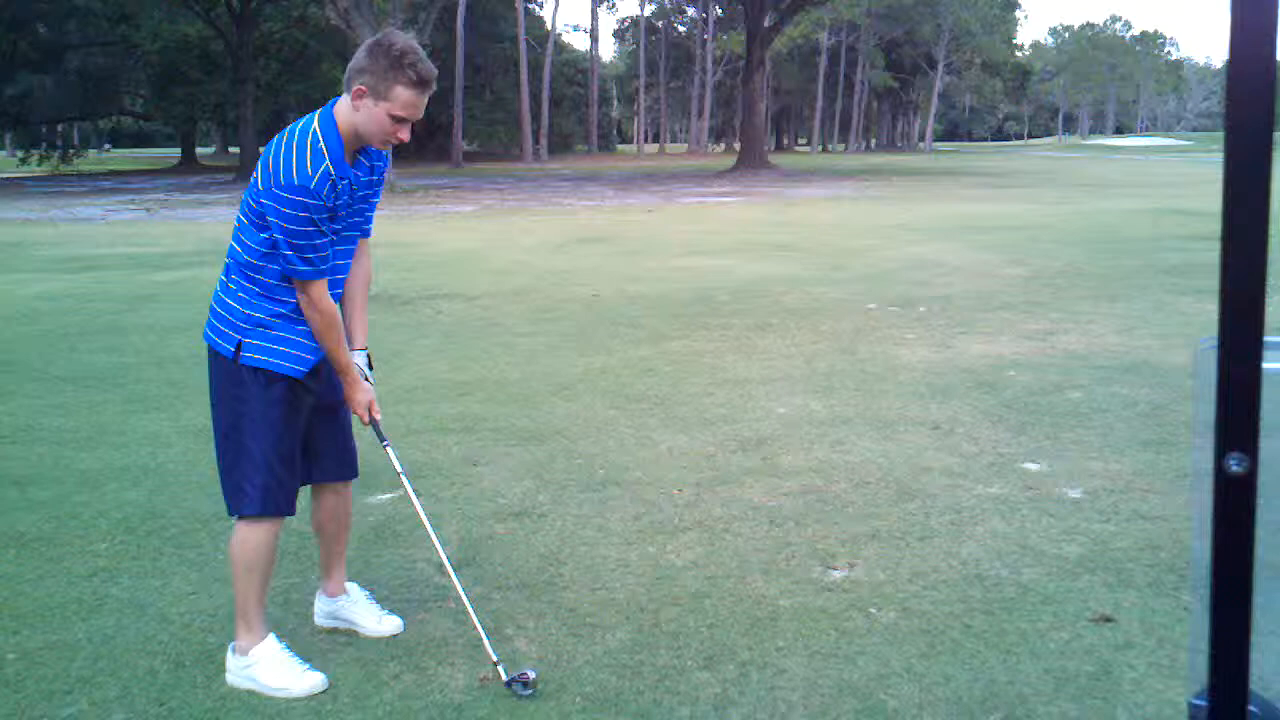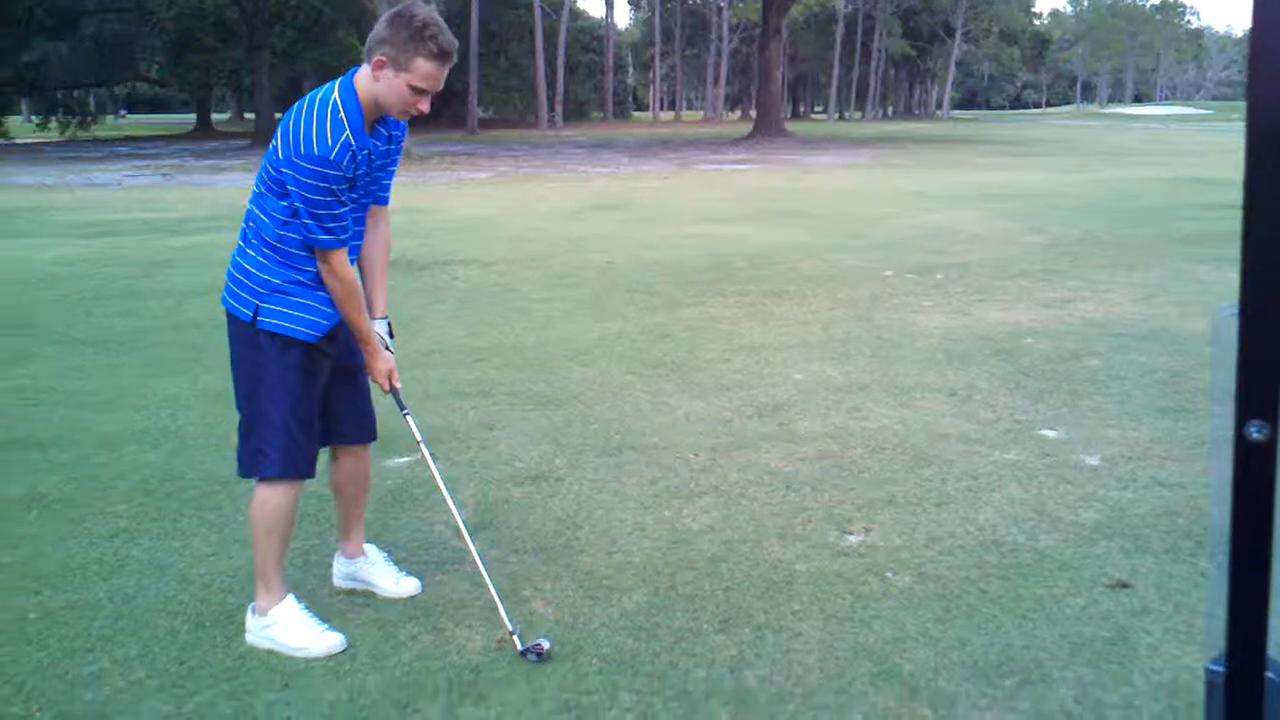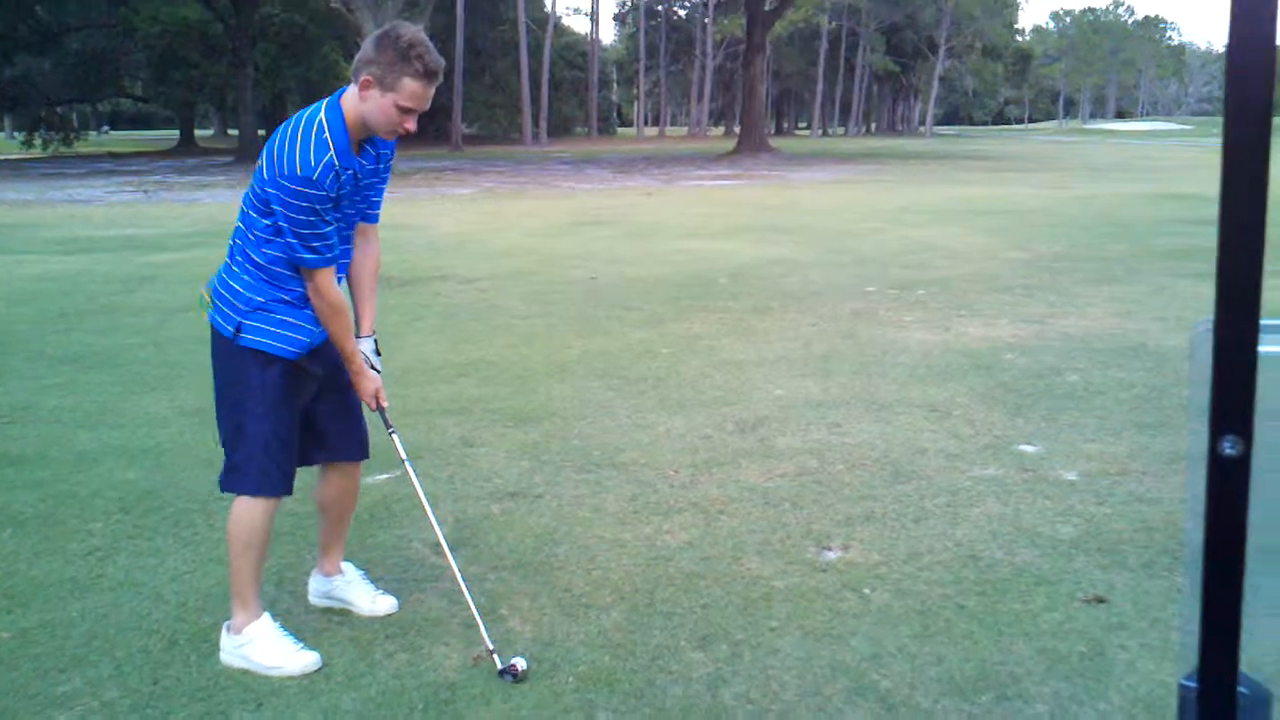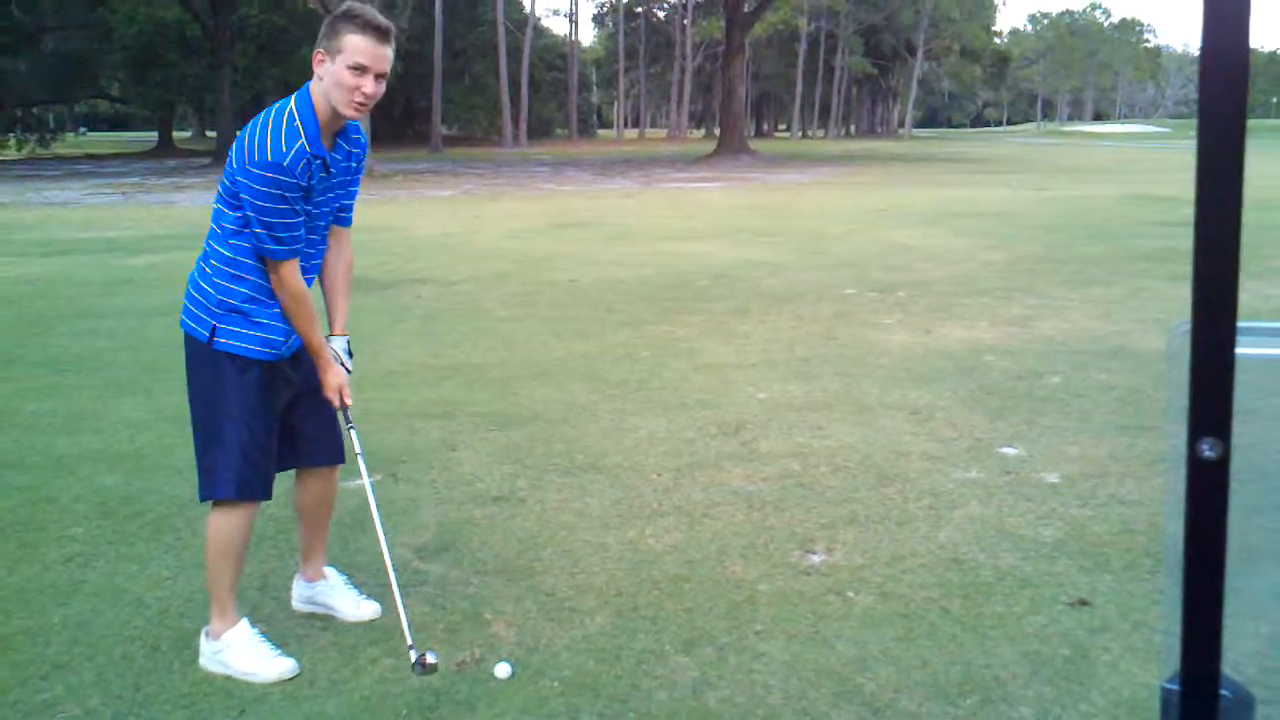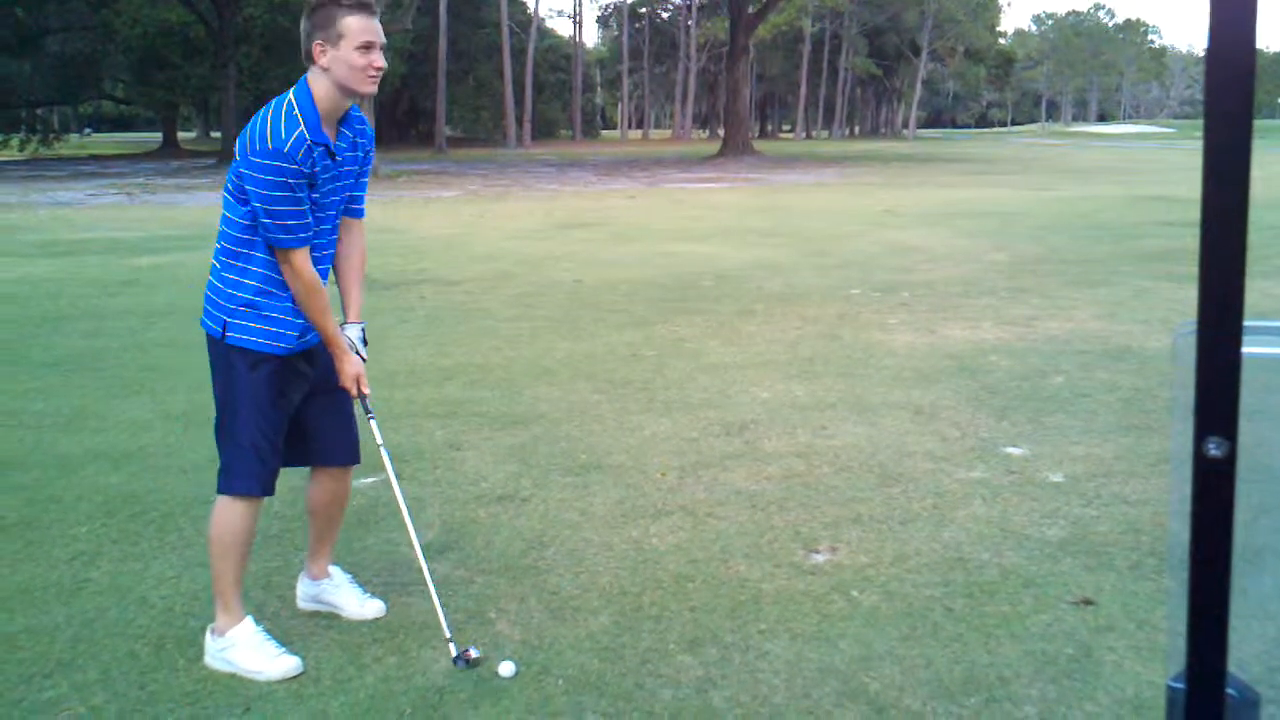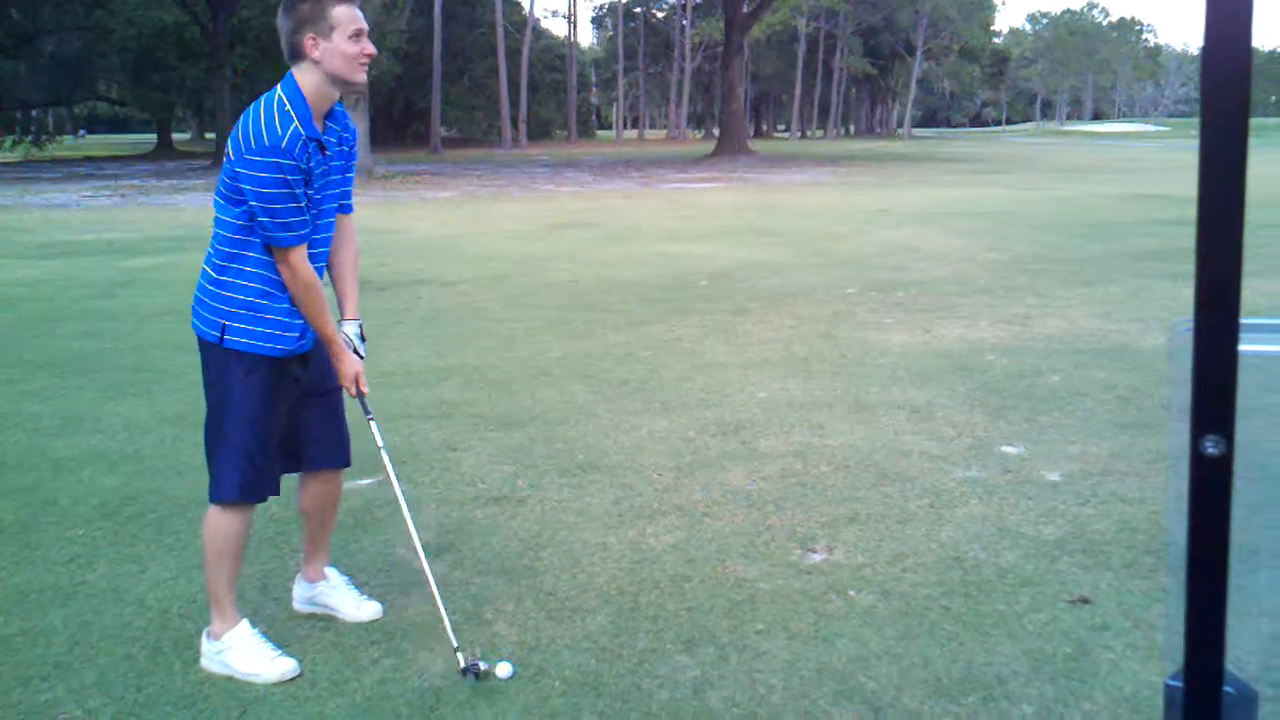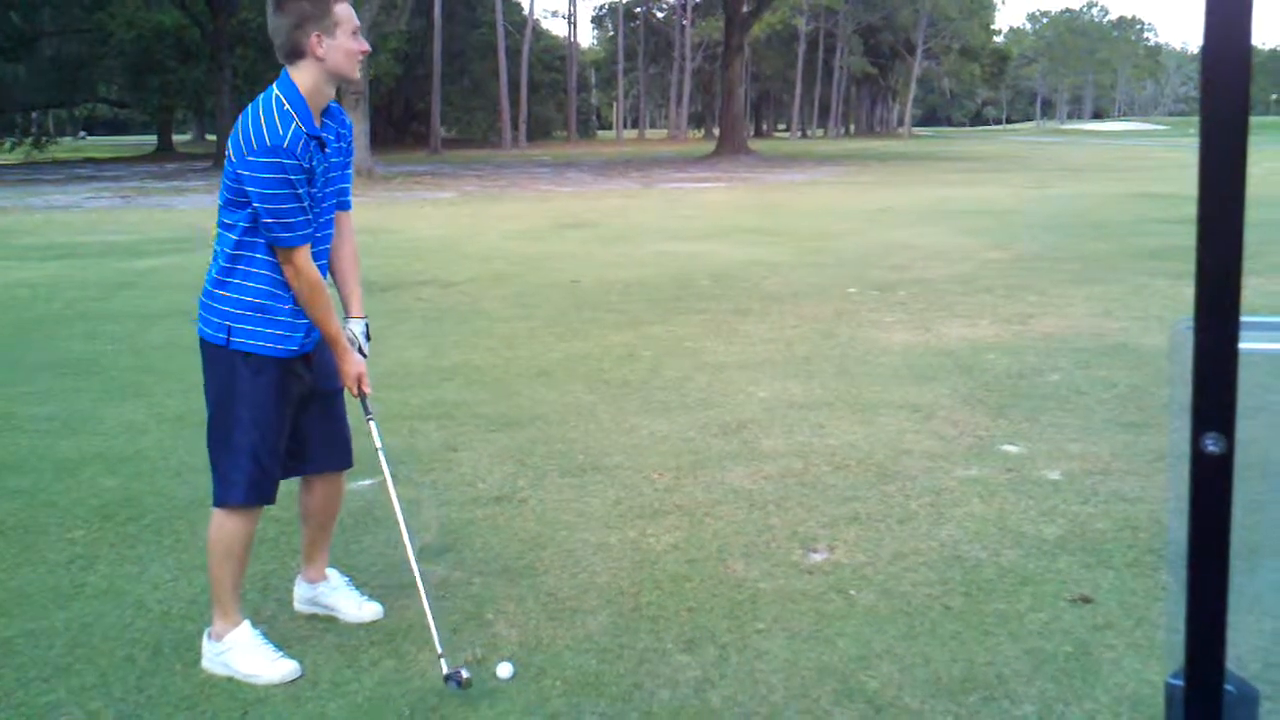
dt=0.5s
person 1, frame 1
left shoulder: (371, 154)
right shoulder: (298, 170)
right elbow: (313, 294)
left wrist: (360, 353)
right wrist: (350, 378)
left hip: (315, 343)
right hip: (259, 346)
left knee: (334, 473)
right knee: (265, 498)
left ankle: (335, 594)
right ankle: (249, 648)
person 1, frame 2
left shoulder: (388, 122)
right shoulder: (320, 138)
right elbow: (333, 261)
left wrist: (380, 321)
right wrist: (370, 347)
left hip: (330, 307)
right hip: (276, 310)
left knee: (353, 436)
right knee: (284, 460)
left ankle: (353, 556)
right ankle: (269, 607)
person 1, frame 3
left shoulder: (377, 143)
right shoulder: (305, 159)
right elbow: (320, 281)
left wrist: (368, 338)
right wrist: (357, 367)
left hip: (315, 326)
right hip: (260, 326)
left knee: (345, 451)
right knee: (262, 476)
left ankle: (330, 573)
right ankle: (244, 626)
person 1, frame 4
left shoulder: (351, 141)
right shoulder: (275, 148)
right elbow: (284, 274)
left wrist: (339, 338)
right wrist: (325, 362)
left hip: (288, 329)
right hip: (234, 332)
left knee: (321, 456)
right knee: (239, 483)
left ankle: (313, 579)
right ankle: (222, 632)
person 1, frame 5
left shoulder: (356, 132)
right shoulder: (276, 140)
right elbow: (294, 263)
left wrist: (355, 328)
right wrist: (339, 348)
left hip: (313, 330)
right hip: (252, 330)
left knee: (337, 455)
right knee: (246, 477)
left ankle: (318, 576)
right ankle: (227, 628)
person 1, frame 6
left shoulder: (340, 127)
right shoulder: (269, 135)
right elbow: (292, 262)
left wrist: (352, 324)
right wrist: (336, 347)
left hip: (303, 330)
right hip: (245, 332)
left knee: (326, 459)
right knee: (238, 484)
left ankle: (314, 578)
right ankle: (224, 632)
person 1, frame 7
left shoulder: (336, 124)
right shoulder: (270, 137)
right elbow: (296, 262)
left wrist: (356, 320)
right wrist: (341, 347)
left hip: (307, 331)
right hip: (250, 335)
left knee: (328, 460)
right knee: (243, 487)
left ankle: (315, 579)
right ankle: (225, 632)
